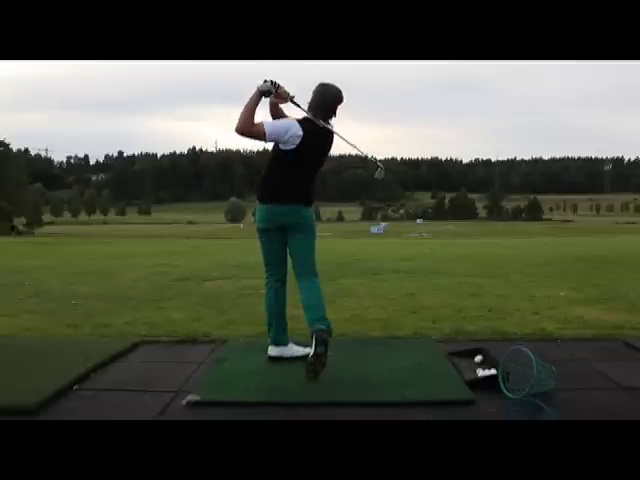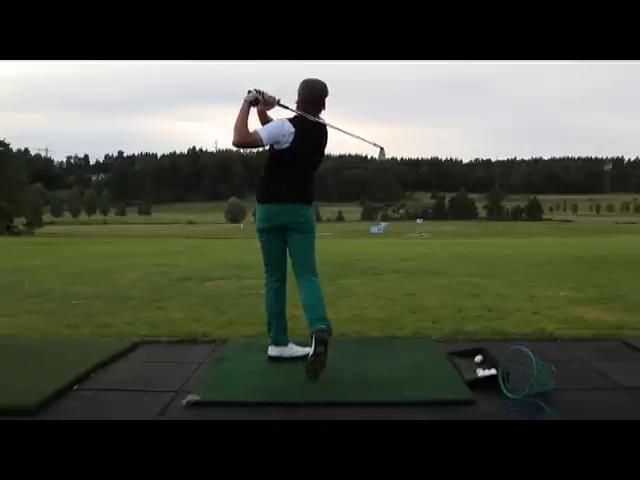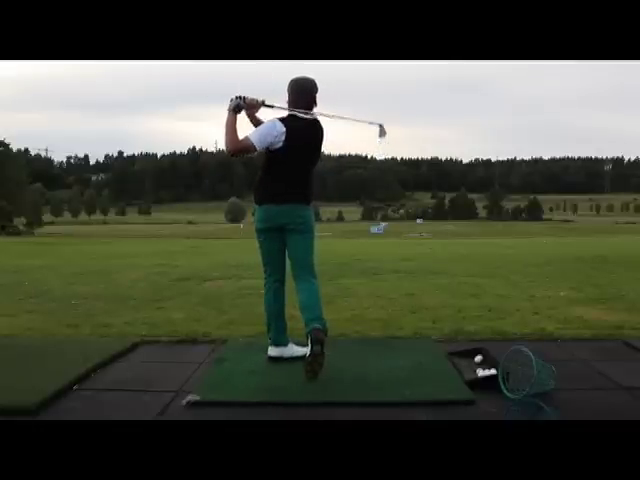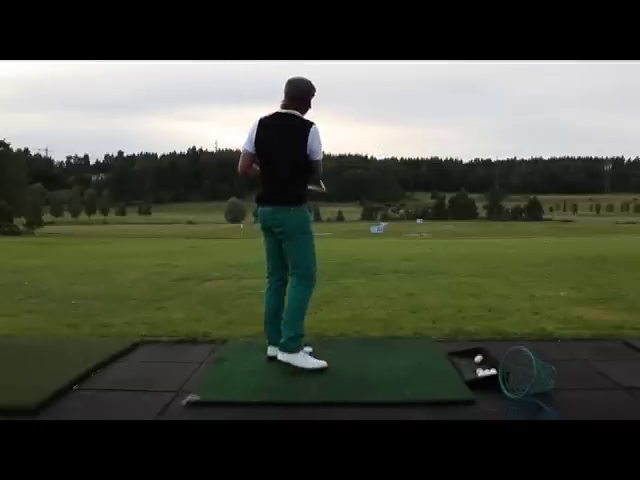
dt=0.7s
person 1, frame 1
left shoulder: (295, 129)
right shoulder: (327, 135)
left elbow: (243, 128)
left wrist: (259, 93)
right wrist: (275, 103)
left hip: (270, 209)
right hip: (300, 211)
left knee: (275, 278)
right knee: (307, 275)
left ankle: (278, 342)
right ankle: (320, 329)
person 1, frame 2
left shoulder: (288, 127)
right shoulder: (321, 131)
left elbow: (240, 140)
left wrist: (248, 104)
right wrist: (263, 112)
left hip: (270, 210)
right hip: (300, 211)
left knee: (275, 278)
right knee: (307, 275)
left ankle: (278, 343)
right ankle: (319, 328)
person 1, frame 3
left shoulder: (278, 126)
right shoulder: (316, 130)
left elbow: (233, 147)
left wrist: (232, 114)
right wrist: (252, 116)
left hip: (268, 210)
right hip: (299, 210)
left knee: (273, 278)
right knee: (305, 276)
left ankle: (278, 343)
right ankle: (316, 328)
person 1, frame 4
left shoulder: (261, 125)
right shoulder: (309, 129)
left elbow: (243, 168)
right elbow: (316, 173)
left hip: (267, 209)
right hip: (292, 210)
left knee: (276, 278)
right knee: (303, 277)
left ankle: (276, 343)
right ankle: (291, 348)
